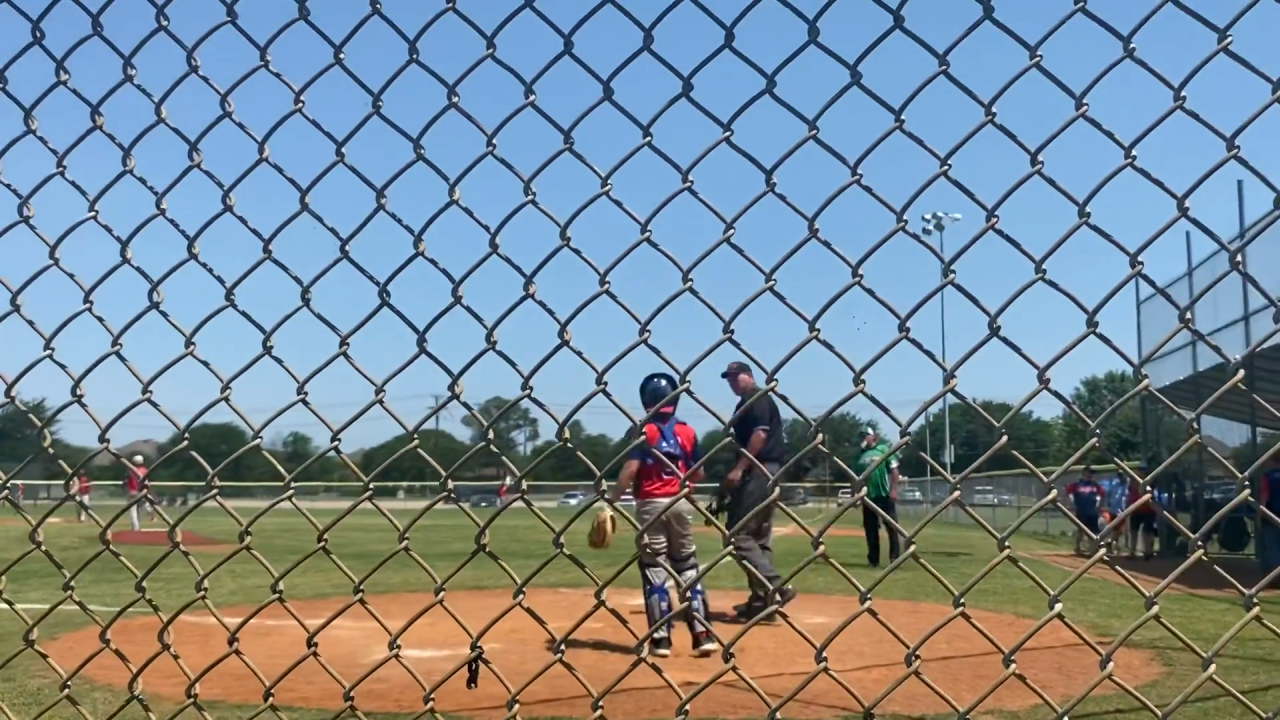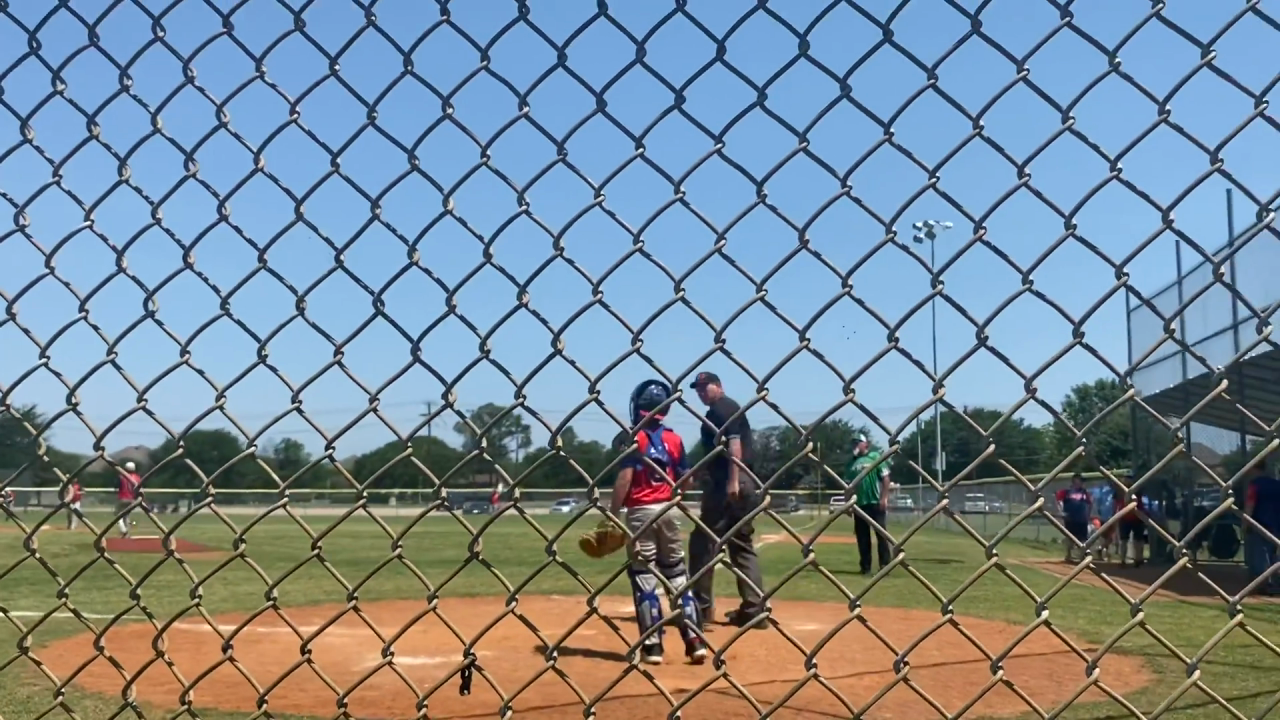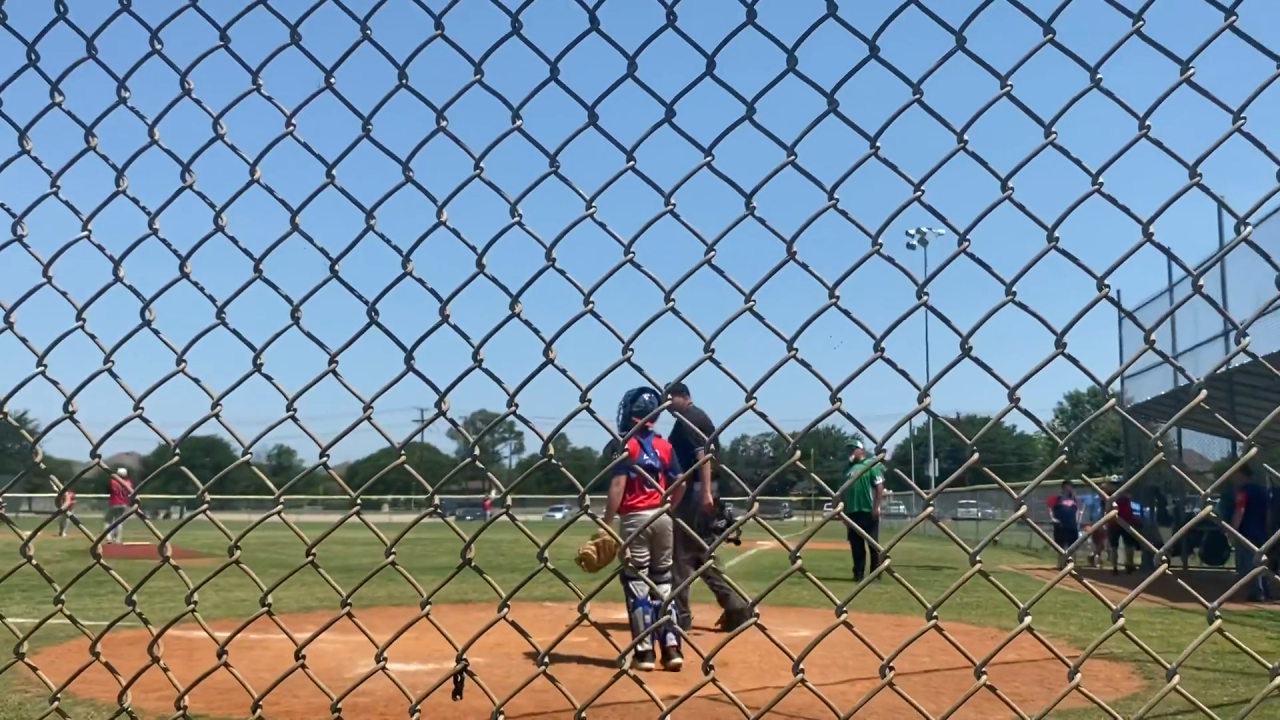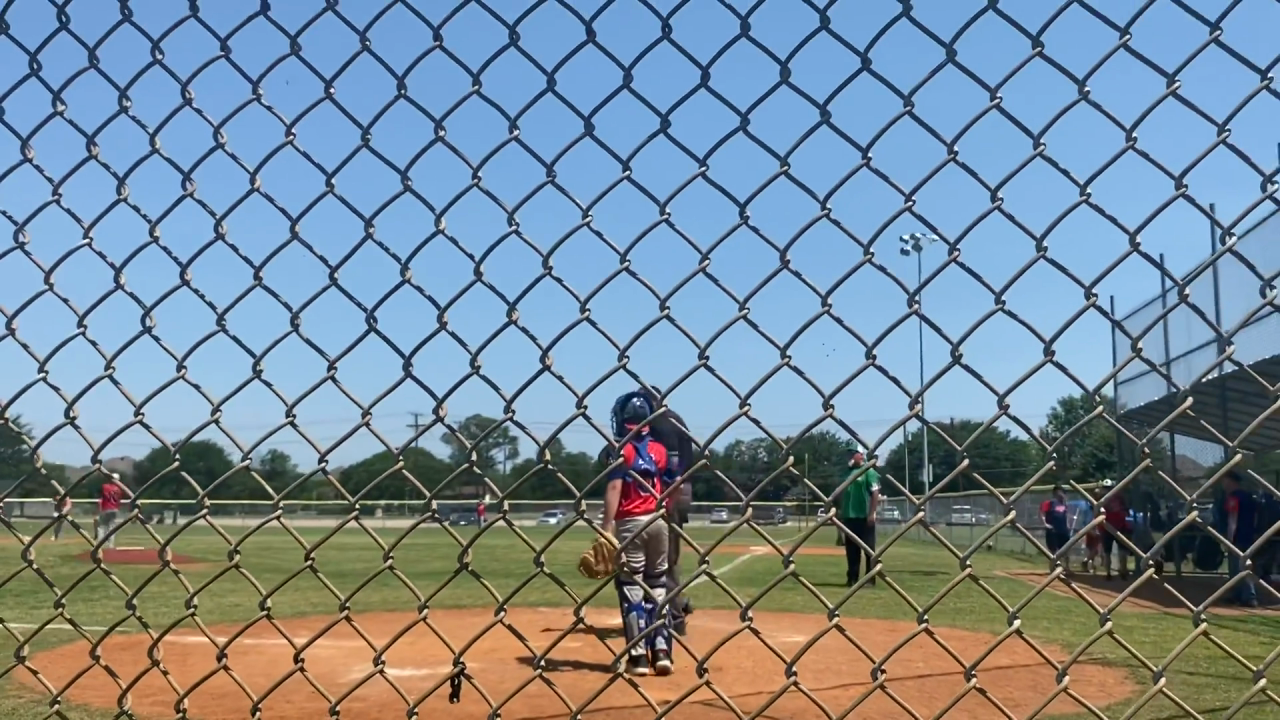
dt=0.2s
person 1, frame 1
left shoulder: (643, 430)
right shoulder: (687, 432)
left elbow: (630, 469)
right elbow: (697, 475)
left wrist: (612, 503)
left hip: (651, 505)
right hip: (681, 504)
left knee: (654, 571)
right knee: (688, 567)
left ankle: (660, 639)
right ankle: (703, 634)
person 1, frame 2
left shoulder: (633, 437)
right shoulder: (674, 439)
left elbow: (625, 478)
right elbow: (685, 480)
left wrist: (612, 515)
left hip: (641, 512)
right hip: (670, 510)
left knee: (644, 577)
right knee: (677, 574)
left ankle: (652, 645)
right ankle: (694, 641)
person 1, frame 3
left shoulder: (624, 444)
right shoulder: (664, 446)
left elbow: (618, 485)
right elbow: (677, 486)
left wrist: (607, 523)
left hip: (635, 518)
right hip: (662, 517)
left knee: (637, 583)
right knee: (663, 582)
left ankle: (645, 651)
right ankle: (671, 649)
person 1, frame 4
left shoulder: (619, 449)
right shoulder: (659, 450)
left elbow: (614, 488)
left wrist: (606, 529)
left hip: (631, 523)
right hip: (658, 521)
left knee: (631, 589)
right knee: (657, 586)
left ankle: (638, 657)
right ankle: (661, 652)
person 2, frame 1
left shoulder: (753, 400)
right shoulder: (756, 401)
left elbow: (759, 434)
left wrist: (738, 469)
left hip: (756, 474)
right hip: (765, 474)
left knee: (737, 535)
right knee: (756, 538)
left ankle: (773, 588)
right ankle: (760, 601)
person 2, frame 2
left shoulder: (721, 408)
right shoulder: (728, 408)
left elbow: (732, 443)
left wrist: (733, 481)
left hip: (727, 482)
right hip: (744, 482)
left knee: (703, 542)
right knee: (742, 546)
left ankle: (701, 604)
right ankle: (754, 608)
person 2, frame 3
left shoulder: (686, 420)
right shoulder: (698, 417)
left elbow: (703, 454)
left wrist: (705, 492)
left hip: (693, 492)
right hip: (702, 491)
left knee: (680, 553)
right knee: (701, 555)
left ankle: (681, 614)
right ankle: (735, 606)
person 2, frame 4
left shoulder: (660, 423)
right shoulder: (674, 421)
left elbow: (668, 460)
left hip: (669, 493)
right hip: (682, 493)
left knee: (662, 558)
right knee: (668, 557)
left ankle: (675, 616)
right ankle: (678, 609)
